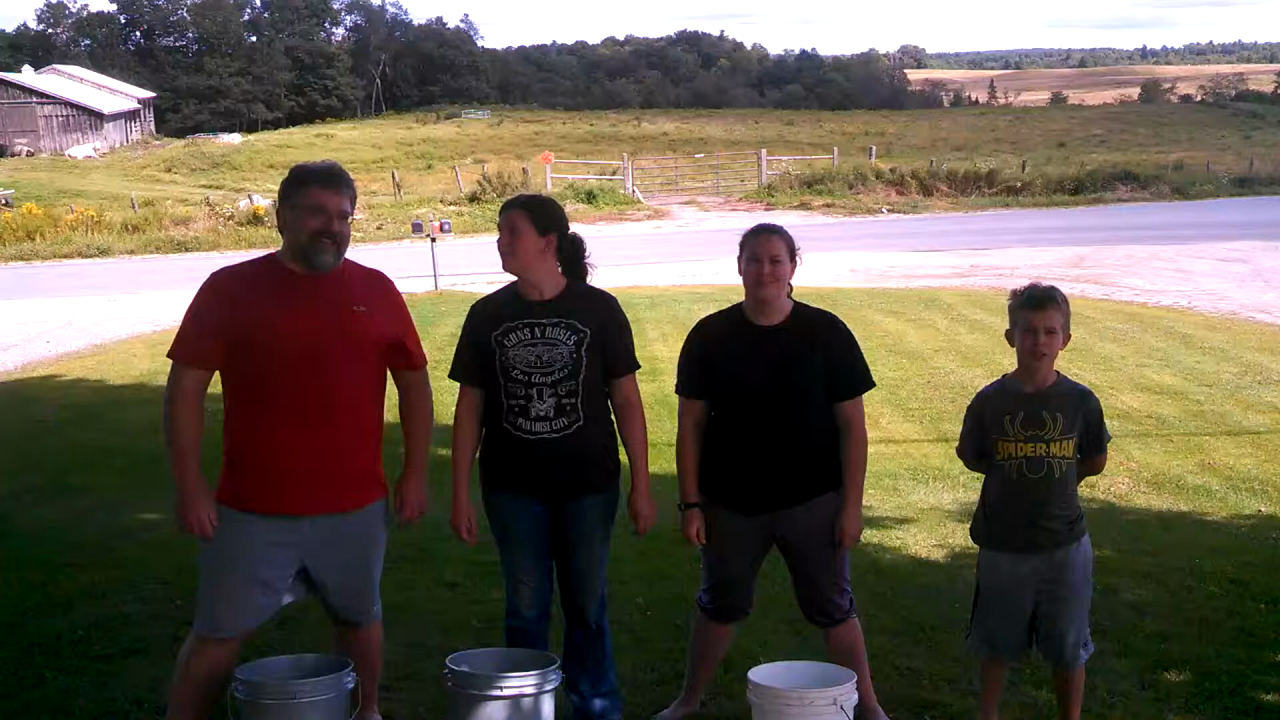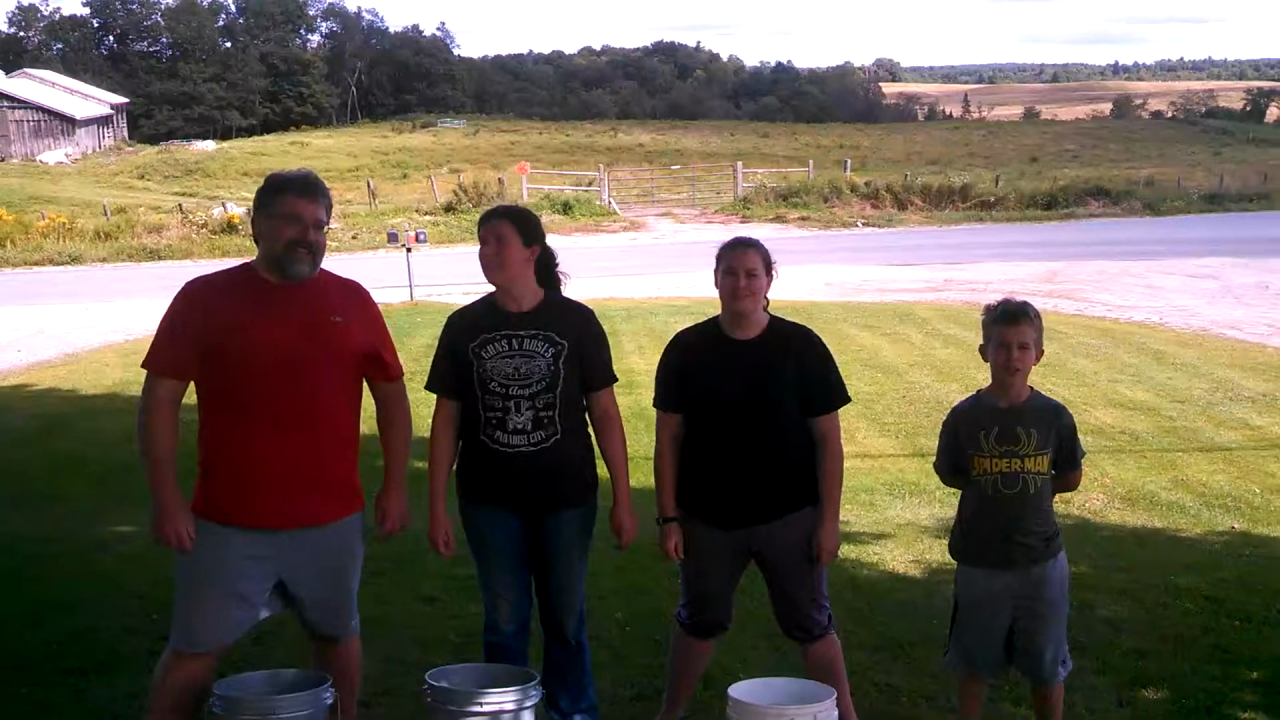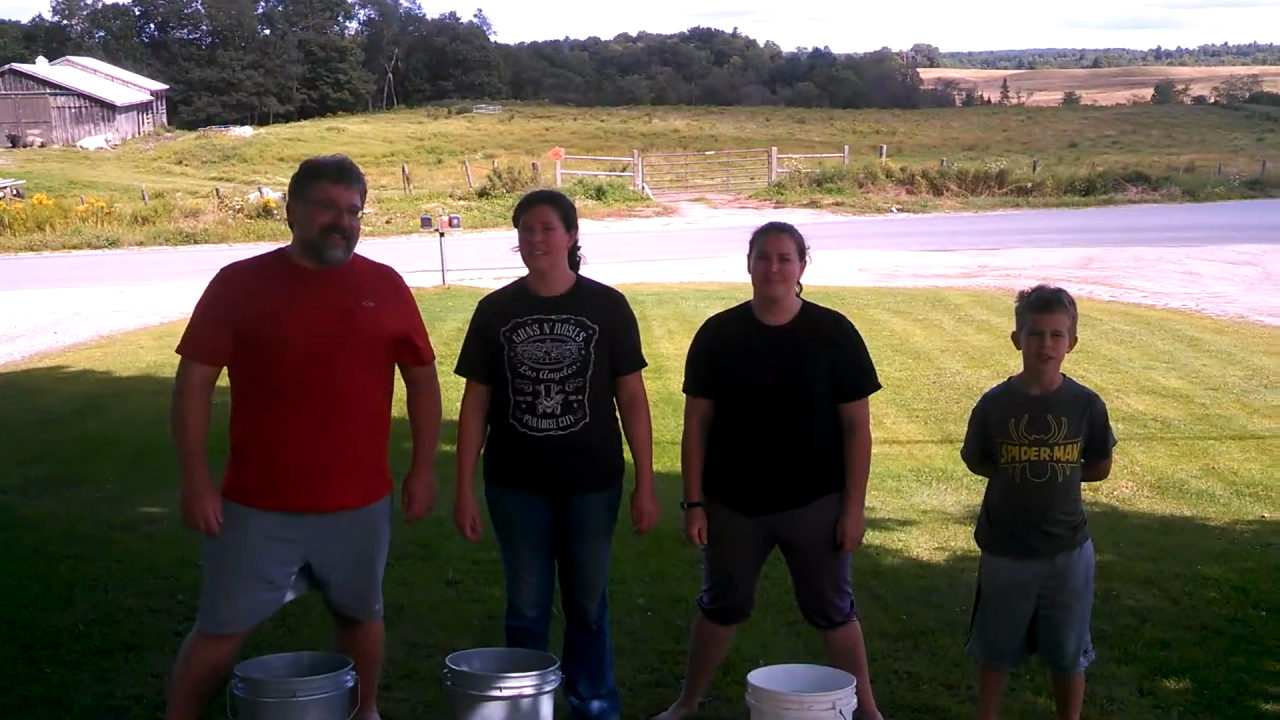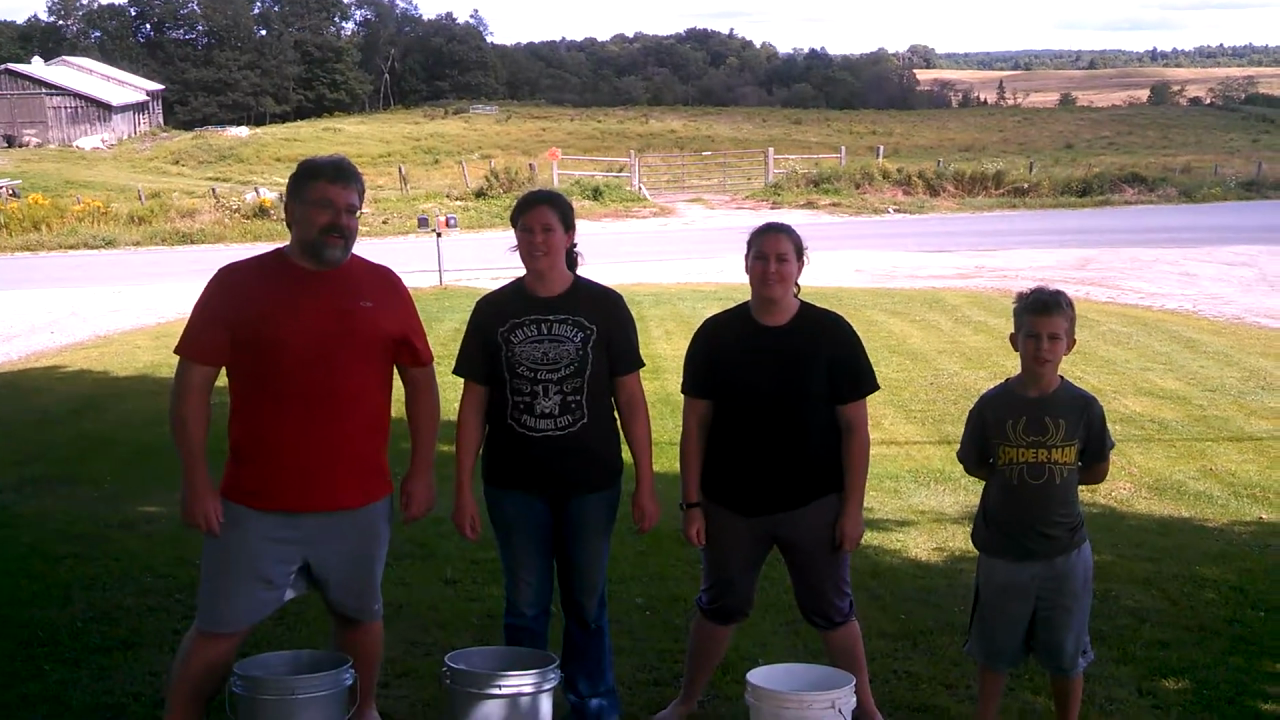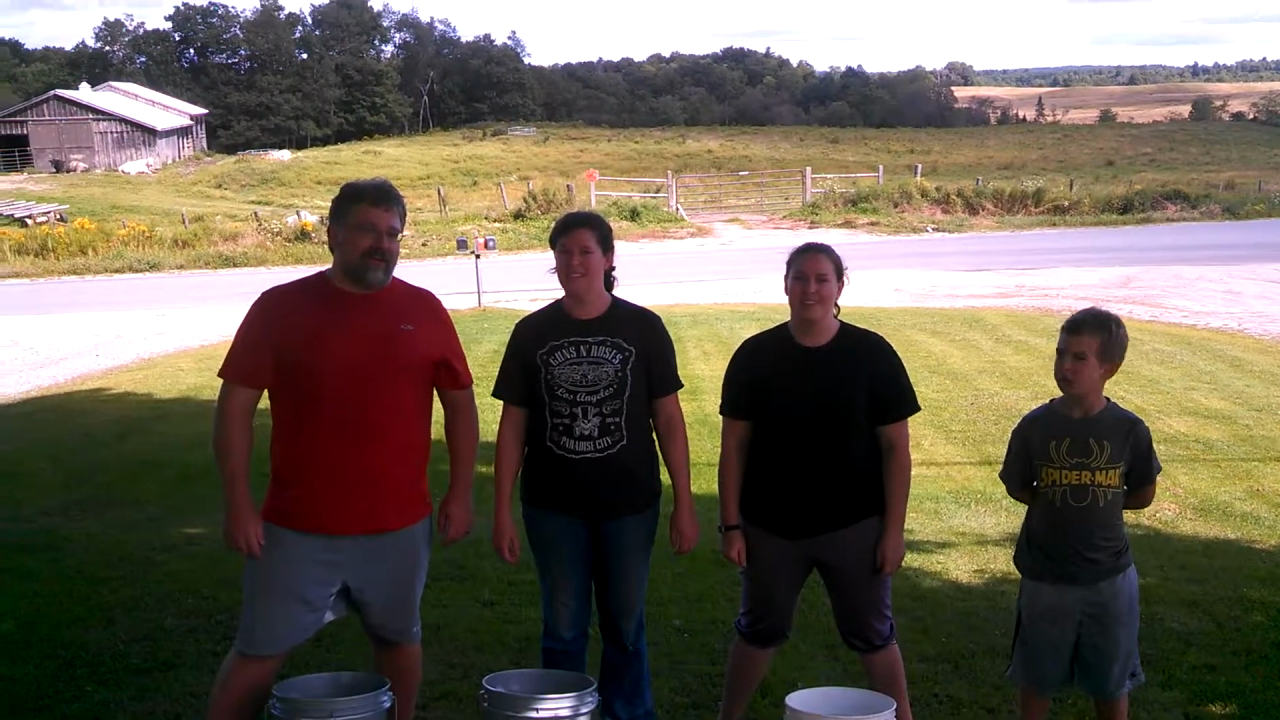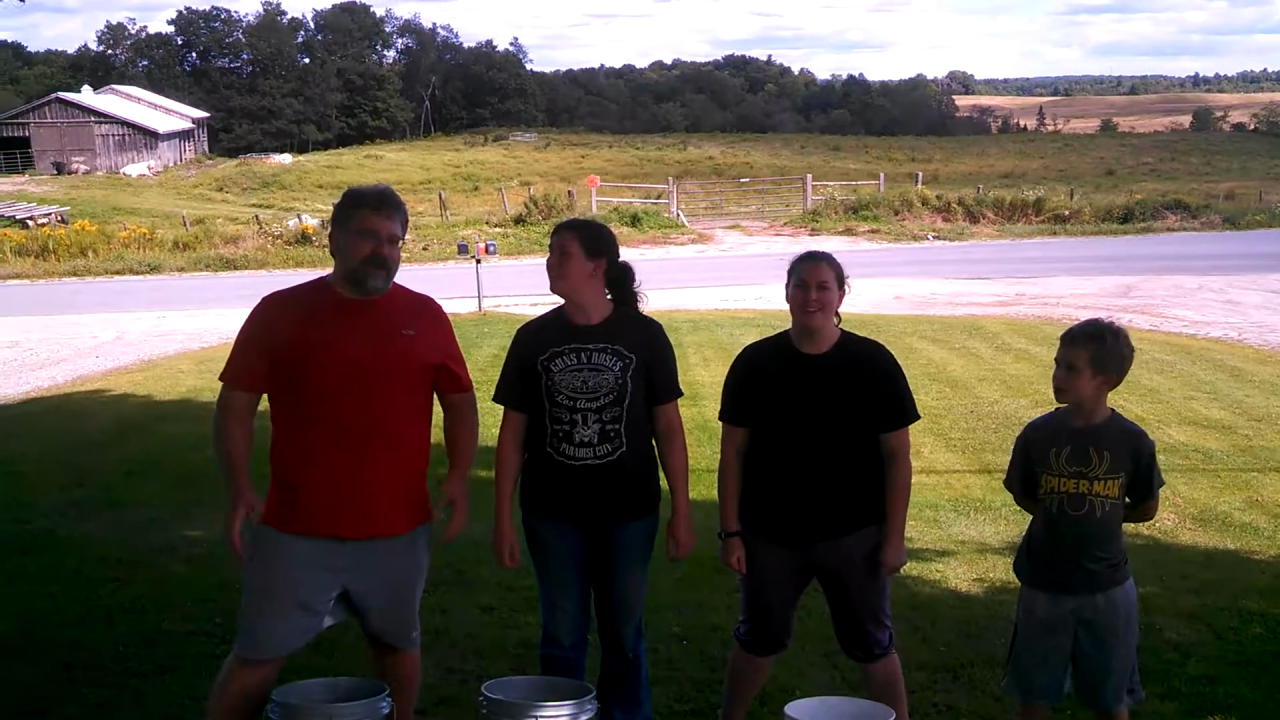
dt=0.3s
person 1, frame 1
left shoulder: (376, 291)
right shoulder: (229, 288)
left elbow: (413, 380)
right elbow: (186, 385)
left wrist: (415, 472)
right wrist: (189, 483)
left hip: (353, 505)
right hip: (253, 509)
left knee: (359, 617)
right knee: (218, 633)
person 1, frame 2
left shoulder: (352, 301)
right shoulder: (204, 298)
left elbow: (390, 391)
right elbow: (160, 396)
left wrist: (395, 484)
right wrist: (165, 496)
left hip: (331, 518)
right hip: (228, 521)
left knee: (336, 633)
right knee: (195, 647)
person 1, frame 3
left shoulder: (386, 286)
right shoulder: (238, 283)
left elbow: (421, 376)
right elbow: (194, 380)
left wrist: (423, 468)
right wrist: (195, 479)
left hip: (359, 502)
right hip: (257, 505)
left knee: (360, 615)
right knee: (219, 629)
person 1, frame 4
left shoulder: (383, 286)
right shoulder: (237, 283)
left elbow: (420, 377)
right elbow: (193, 382)
left wrist: (422, 468)
right wrist: (195, 480)
left hip: (359, 502)
right hip: (256, 505)
left knee: (359, 614)
right knee: (218, 628)
person 1, frame 5
left shoulder: (424, 310)
right shoulder: (279, 307)
left elbow: (459, 399)
right elbow: (236, 405)
left wrist: (460, 491)
right wrist: (238, 501)
left hip: (398, 524)
right hip: (297, 527)
left knee: (397, 637)
right knee: (258, 650)
person 1, frame 6
left shoulder: (425, 315)
right shoulder: (280, 311)
left elbow: (459, 401)
right elbow: (235, 405)
left wrist: (458, 475)
right wrist: (240, 486)
left hip: (398, 528)
right hip: (296, 531)
left knee: (396, 641)
right knee: (257, 654)
person 2, frame 1
left shoulder: (598, 309)
right shoulder: (487, 315)
left elbow: (626, 398)
right elbow: (471, 404)
left wrist: (641, 484)
right wrist: (460, 491)
left hip: (587, 483)
right hip: (512, 485)
left knee: (586, 605)
right knee: (525, 605)
person 2, frame 2
left shoulder: (575, 321)
right shoulder: (464, 326)
left elbow: (604, 412)
right elbow: (446, 418)
left wrist: (622, 498)
right wrist: (437, 504)
left hip: (565, 497)
right hip: (489, 500)
left knee: (565, 620)
right knee: (504, 621)
person 2, frame 3
left shoulder: (607, 306)
right shoulder: (495, 310)
left elbow: (632, 396)
right elbow: (476, 400)
left wrist: (645, 483)
right wrist: (464, 487)
left hip: (592, 481)
right hip: (515, 483)
left knee: (587, 604)
right knee: (526, 606)
person 2, frame 4
left shoulder: (605, 306)
right shoulder: (493, 310)
left elbow: (630, 396)
right elbow: (474, 401)
left wrist: (645, 483)
right wrist: (463, 488)
left hip: (590, 481)
right hip: (514, 483)
left knee: (586, 603)
right knee: (525, 605)
person 2, frame 5
left shoulder: (643, 328)
right shoulder: (532, 333)
left elbow: (668, 418)
right elbow: (513, 424)
left wrist: (684, 504)
right wrist: (502, 510)
left hip: (629, 504)
right hip: (552, 506)
left knee: (624, 625)
right knee: (563, 627)
person 2, frame 6
left shoulder: (644, 335)
right shoulder: (533, 338)
left elbow: (668, 426)
right elbow: (513, 430)
left wrist: (682, 512)
right wrist: (502, 516)
left hip: (628, 512)
right hip: (552, 513)
left knee: (623, 632)
right knee: (562, 634)
person 3, frame 1
left shoulder: (826, 332)
right shoulder: (710, 335)
left elbow: (851, 424)
right elbow: (691, 423)
left wrist: (852, 503)
right wrist: (690, 501)
left hip: (812, 500)
right hip: (730, 502)
left knee: (834, 607)
right knee: (718, 605)
person 3, frame 2
left shoulder: (802, 346)
right shoulder: (686, 349)
left elbow: (827, 439)
right elbow: (669, 437)
left wrist: (828, 519)
right wrist: (669, 517)
left hip: (789, 515)
right hip: (708, 517)
left knee: (811, 624)
right knee: (698, 621)
person 3, frame 3
left shoulder: (834, 332)
right shoulder: (717, 334)
left elbow: (856, 425)
right elbow: (698, 423)
left wrist: (854, 506)
right wrist: (694, 501)
left hip: (815, 501)
right hip: (734, 502)
left knee: (834, 611)
right knee: (720, 607)
person 3, frame 4
left shoulder: (832, 333)
right shoulder: (716, 334)
left elbow: (855, 425)
right elbow: (696, 423)
left wrist: (853, 507)
right wrist: (692, 502)
left hip: (814, 502)
right hip: (732, 502)
left knee: (833, 610)
right knee: (719, 606)
person 3, frame 5
left shoulder: (872, 354)
right shoulder: (755, 355)
left elbow: (895, 447)
right elbow: (734, 445)
left wrist: (893, 529)
right wrist: (732, 523)
left hip: (854, 525)
right hip: (771, 526)
left knee: (872, 635)
right knee: (758, 629)
person 3, frame 6
left shoulder: (872, 362)
right shoulder: (755, 362)
left elbow: (896, 454)
right elbow: (734, 451)
left wrist: (894, 537)
right wrist: (731, 531)
left hip: (854, 534)
right hip: (771, 534)
left knee: (872, 644)
right knee: (758, 638)
person 4, frame 1
left shoulder: (1081, 400)
right shoulder: (989, 400)
left elbow: (1095, 463)
right elbow: (972, 459)
left wrist: (1038, 476)
right wrist: (1013, 476)
left hip: (1065, 543)
right hip: (1002, 543)
left knee: (1069, 648)
right knee: (996, 644)
person 4, frame 2
left shoulder: (1055, 416)
right shoulder: (964, 416)
left elbow: (1070, 479)
right elbow: (949, 476)
left wrist: (1031, 490)
right wrist: (988, 489)
left hip: (1041, 560)
right hip: (979, 560)
left knee: (1047, 664)
right knee: (974, 660)
person 4, frame 3
left shoulder: (1086, 404)
right shoulder: (994, 403)
left elbow: (1101, 468)
right elbow: (976, 462)
left wrist: (1053, 480)
right wrist: (1031, 479)
left hip: (1067, 550)
right hip: (1004, 549)
left knee: (1069, 654)
right knee: (996, 650)
person 4, frame 4
left shoulder: (1084, 407)
right shoulder: (992, 405)
left elbow: (1098, 471)
right elbow: (973, 465)
left wrist: (1055, 480)
right wrist: (1012, 480)
left hip: (1065, 551)
right hip: (1002, 551)
left knee: (1067, 655)
right knee: (994, 651)
person 4, frame 5
left shoulder: (1129, 429)
right shoulder: (1035, 426)
left elbow: (1144, 496)
right elbow: (1018, 489)
left wrist: (1100, 505)
right wrist: (1057, 505)
left hip: (1109, 576)
right hip: (1045, 575)
left knee: (1112, 680)
right knee: (1038, 675)
person 4, frame 6
left shoulder: (1132, 441)
right shoulder: (1038, 434)
left elbow: (1146, 508)
left wrist: (1101, 515)
right wrist: (1062, 518)
left hip: (1107, 586)
right hip: (1044, 584)
right knee: (1035, 685)
